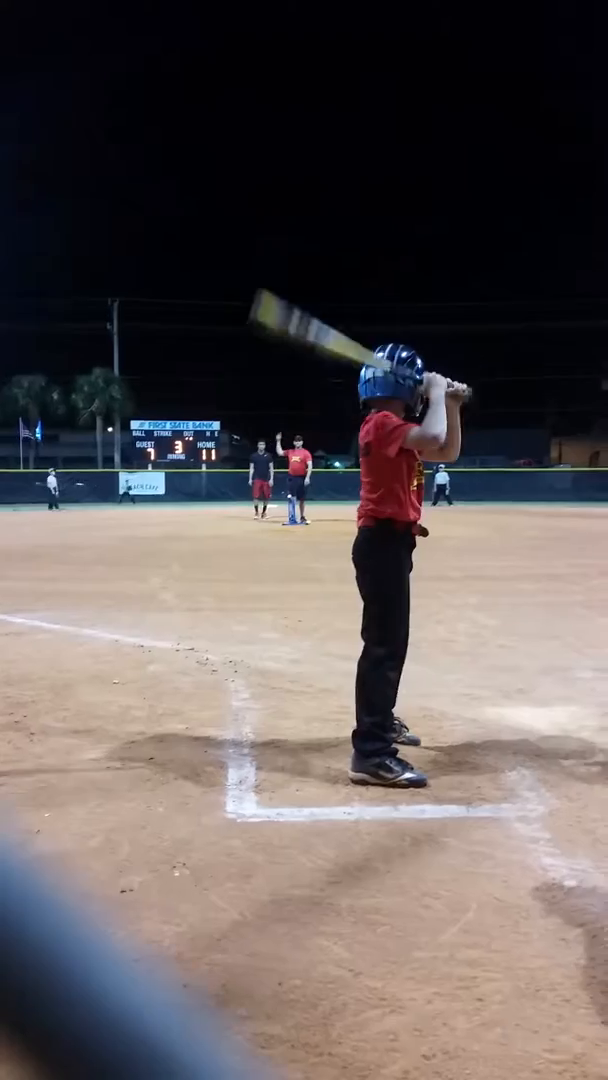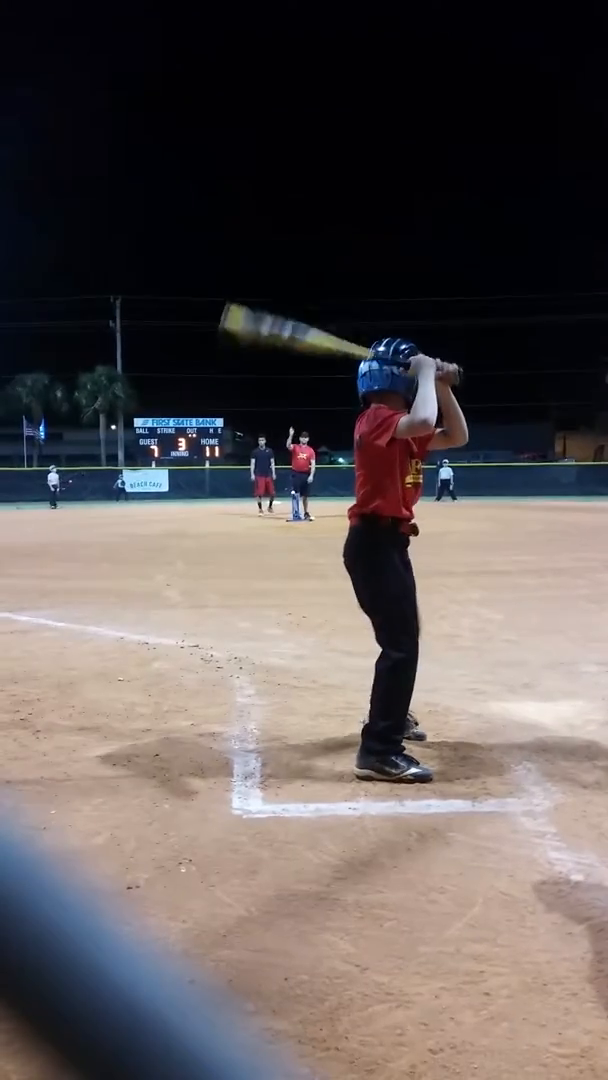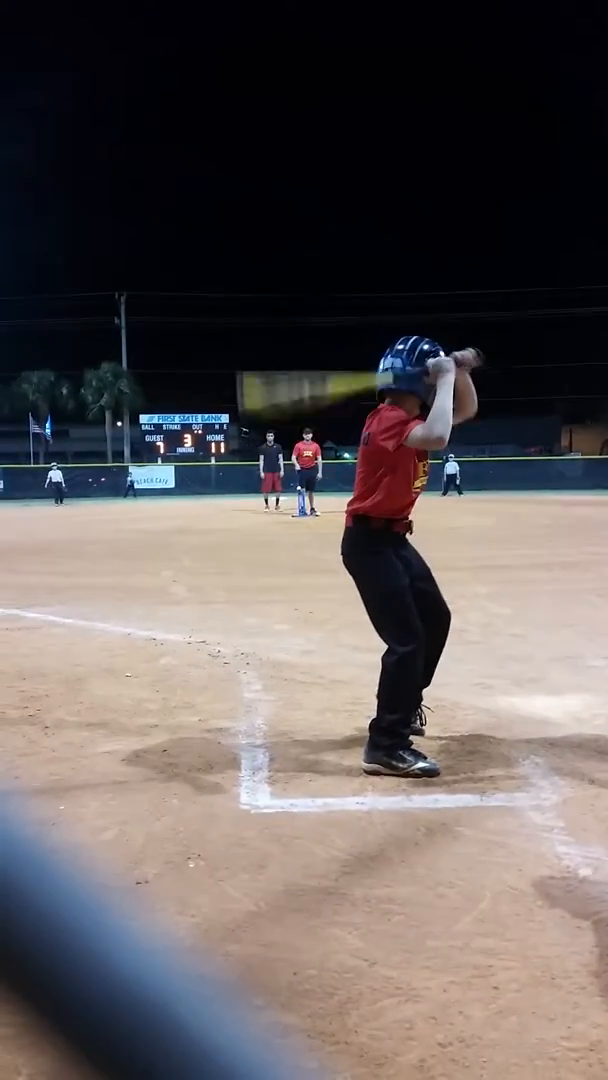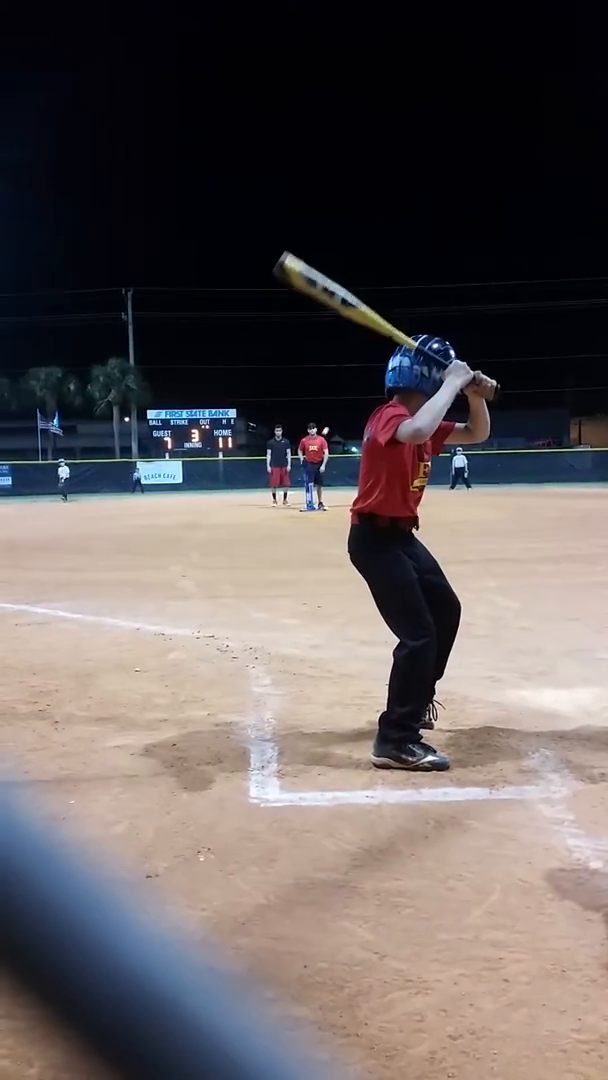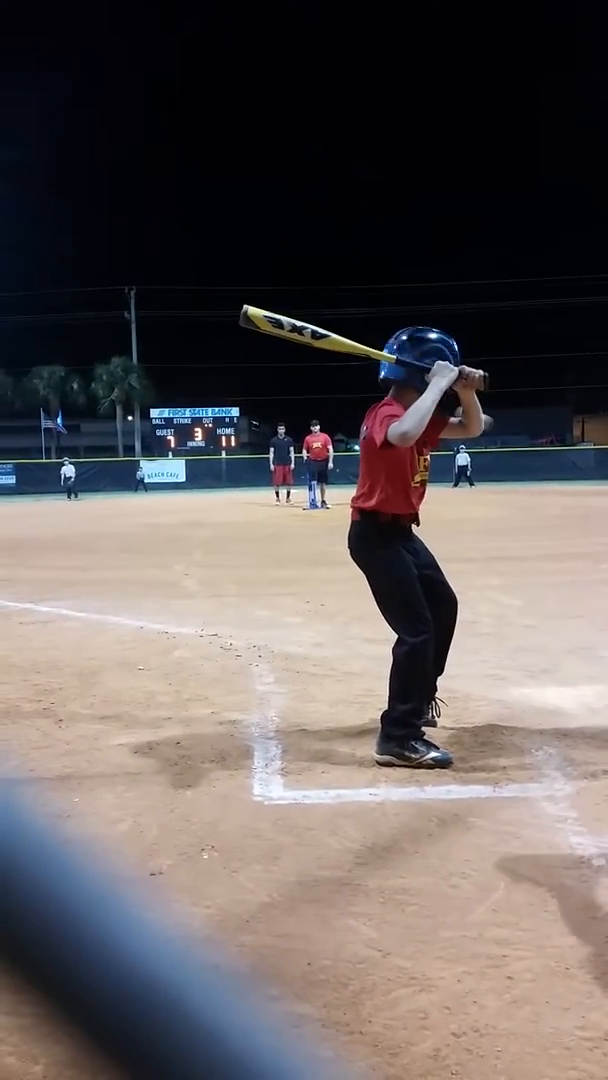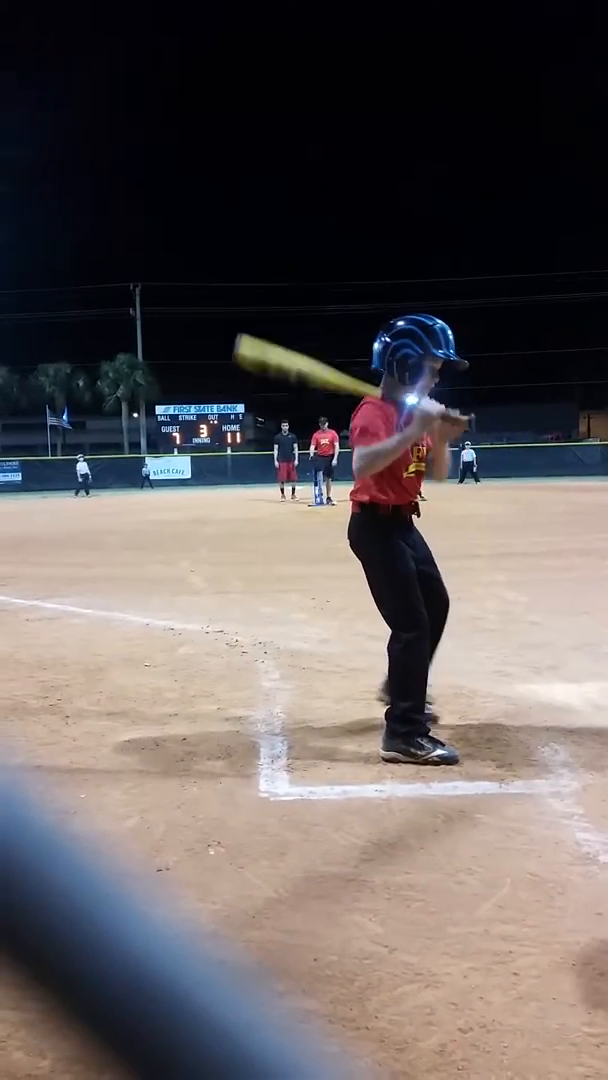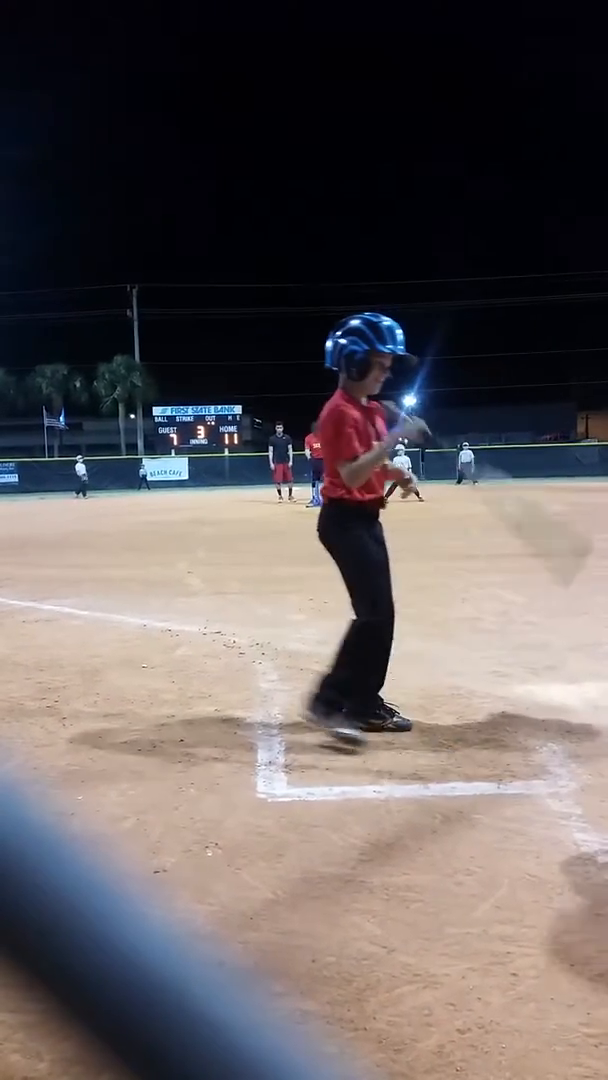
dt=0.5s
person 1, frame 1
left shoulder: (395, 427)
right shoulder: (382, 423)
left elbow: (448, 452)
right elbow: (434, 437)
left wrist: (451, 401)
right wrist: (435, 393)
left hip: (392, 540)
right hip: (383, 540)
left knee: (392, 639)
right knee: (383, 644)
left ankle: (381, 720)
right ankle: (371, 754)
person 1, frame 2
left shoulder: (402, 424)
right shoulder: (377, 418)
left elbow: (457, 437)
right elbow: (424, 421)
left wrist: (442, 385)
right wrist: (425, 373)
left hip: (391, 540)
right hip: (372, 541)
left knee: (402, 636)
right knee: (401, 643)
left ankle: (390, 714)
right ankle: (378, 752)
person 1, frame 3
left shoulder: (408, 417)
right shoulder: (389, 418)
left elbow: (466, 410)
right elbow: (437, 437)
left wrist: (459, 371)
right wrist: (444, 379)
left hip: (394, 537)
right hip: (369, 540)
left knee: (435, 619)
right knee: (406, 639)
left ankle: (404, 703)
right ankle: (386, 746)
person 1, frame 4
left shoulder: (421, 421)
right shoulder: (390, 415)
left elbow: (477, 434)
right elbow: (417, 432)
left wrist: (476, 397)
right wrist: (454, 383)
left hip: (401, 533)
right hip: (374, 538)
left knee: (446, 611)
right knee: (418, 632)
left ankle: (415, 698)
right ankle: (395, 741)
person 1, frame 5
left shoulder: (418, 413)
right shoulder: (385, 413)
left elbow: (472, 429)
right elbow: (405, 436)
left wrist: (465, 391)
right wrist: (438, 384)
left hip: (400, 530)
right hip: (375, 534)
left knee: (443, 607)
right knee: (417, 630)
left ankle: (418, 697)
right ankle: (398, 738)
person 1, frame 6
left shoulder: (411, 412)
right shoulder: (375, 411)
left elbow: (439, 470)
right elbow: (361, 467)
left wrist: (443, 436)
right wrist: (416, 430)
left hip: (401, 523)
right hip: (376, 527)
left knee: (436, 607)
right knee: (412, 625)
left ankle: (401, 688)
right ankle: (404, 735)
person 1, frame 7
left shoulder: (373, 410)
right shoulder: (339, 413)
right elbow: (352, 476)
left wrist: (395, 471)
right wrist: (393, 437)
left hip: (366, 519)
right hip: (345, 520)
left knee: (377, 613)
right knee: (376, 612)
left ankle: (364, 701)
right ankle: (330, 702)
